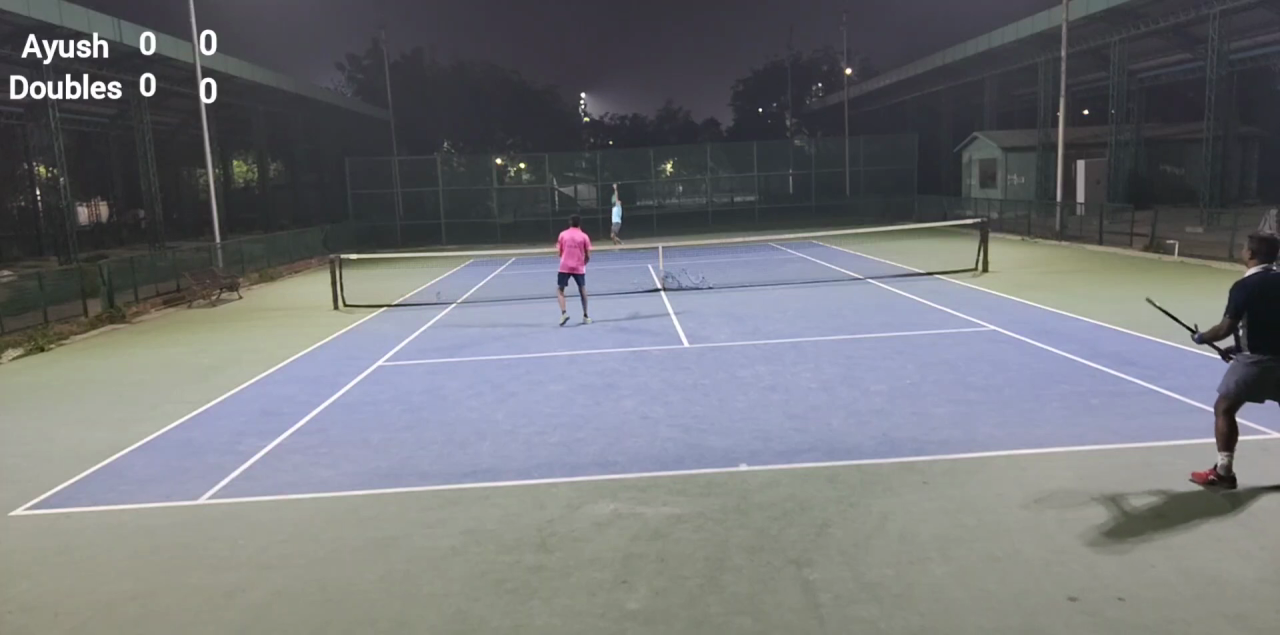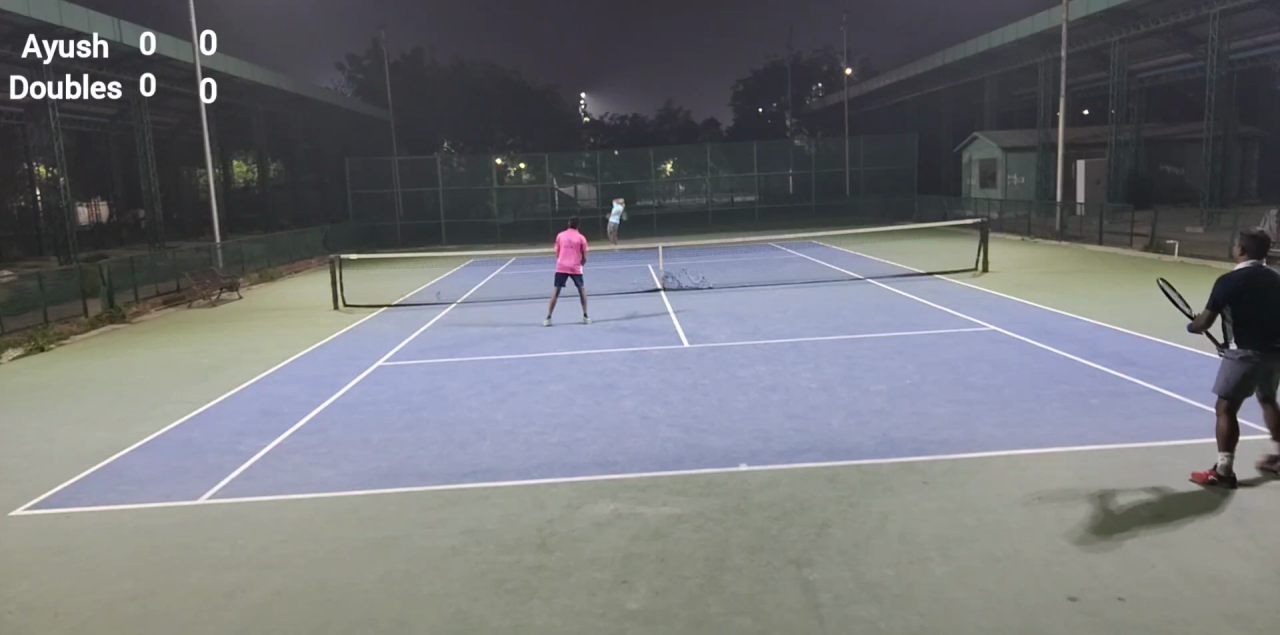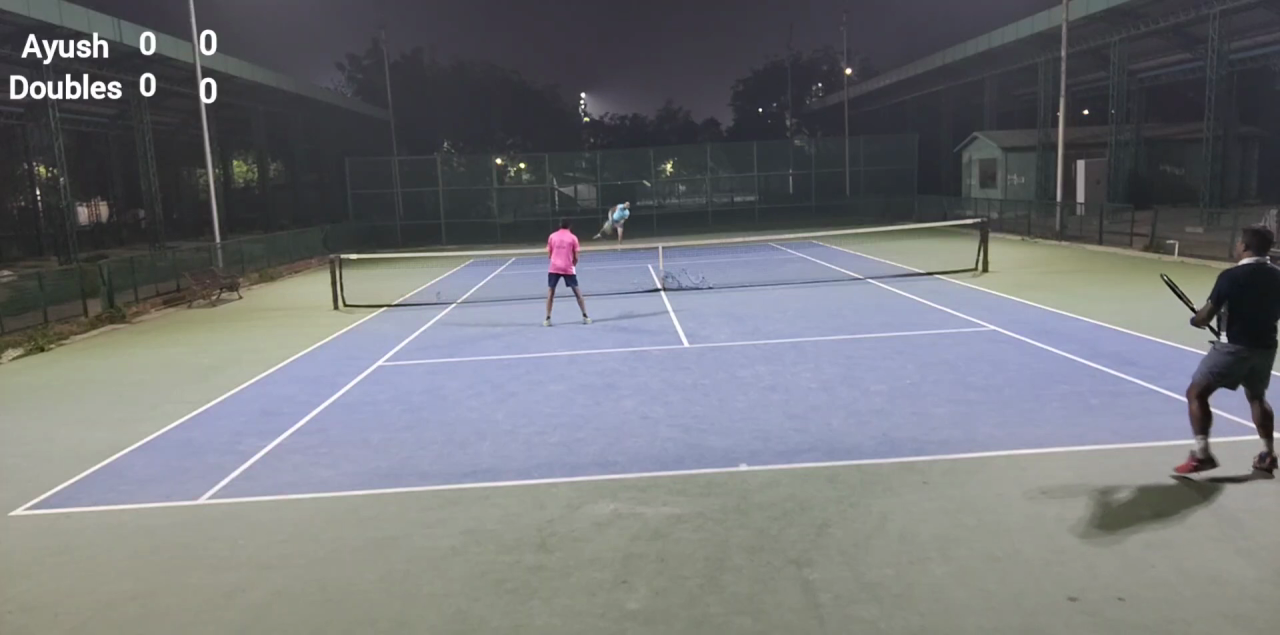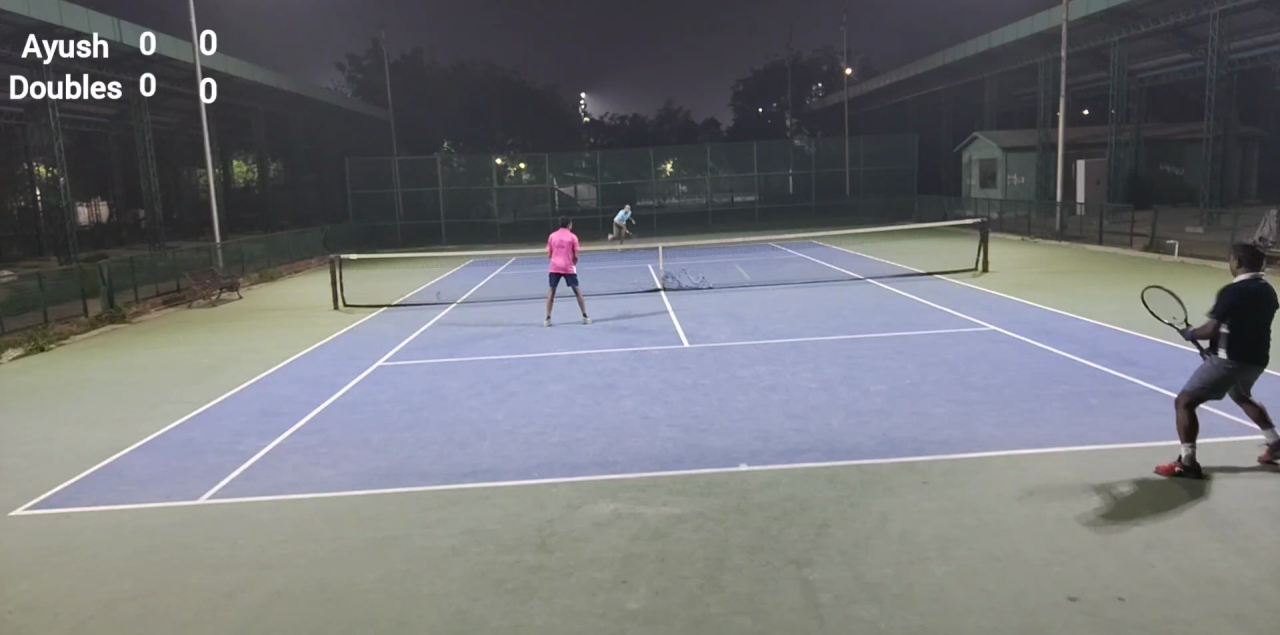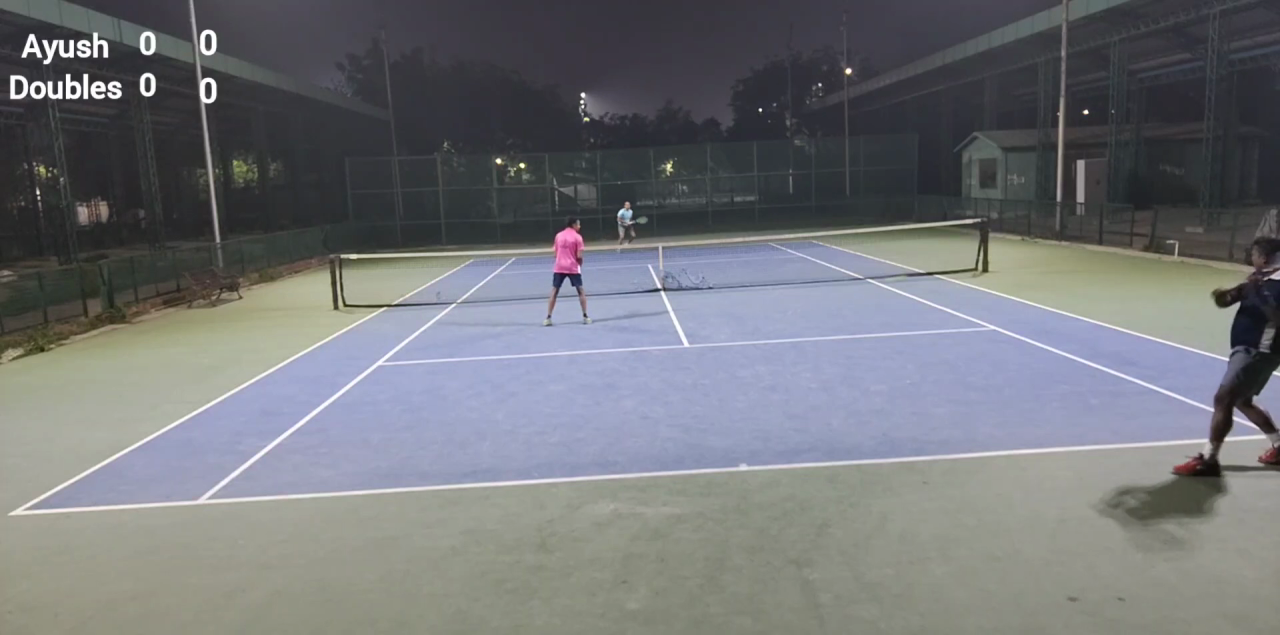
dt=0.3s
person 1, frame 1
left shoulder: (1244, 287)
left elbow: (1226, 328)
left wrist: (1200, 337)
left hip: (1256, 358)
left knee: (1224, 409)
left ankle: (1223, 472)
person 1, frame 2
left shoulder: (1229, 281)
left elbow: (1204, 323)
left wrist: (1191, 326)
left hip: (1244, 353)
left knee: (1226, 409)
left ankle: (1224, 472)
person 1, frame 3
left shoulder: (1232, 276)
left elbow: (1206, 316)
left wrist: (1195, 320)
left hip: (1234, 347)
left knee: (1196, 393)
right knee: (1257, 397)
left ankle: (1201, 455)
person 1, frame 4
left shoulder: (1233, 292)
left elbow: (1209, 330)
left wrist: (1190, 333)
left hip: (1229, 360)
right hip: (1254, 359)
left knee: (1184, 402)
right knee: (1242, 397)
left ankle: (1187, 462)
person 1, frame 5
right shoulder: (1259, 279)
right elbow: (1224, 300)
right wrist: (1232, 292)
left hip: (1258, 352)
right hip: (1250, 350)
left knee: (1223, 399)
right knee: (1243, 401)
left ankle: (1208, 460)
